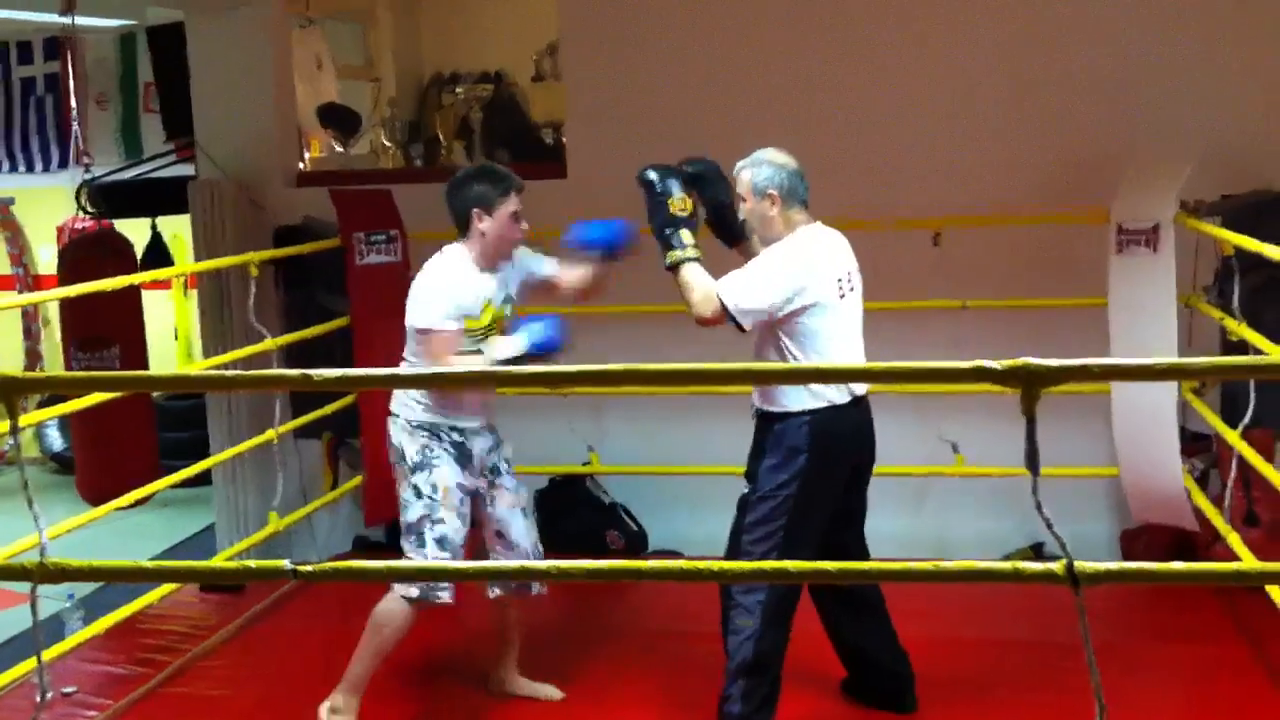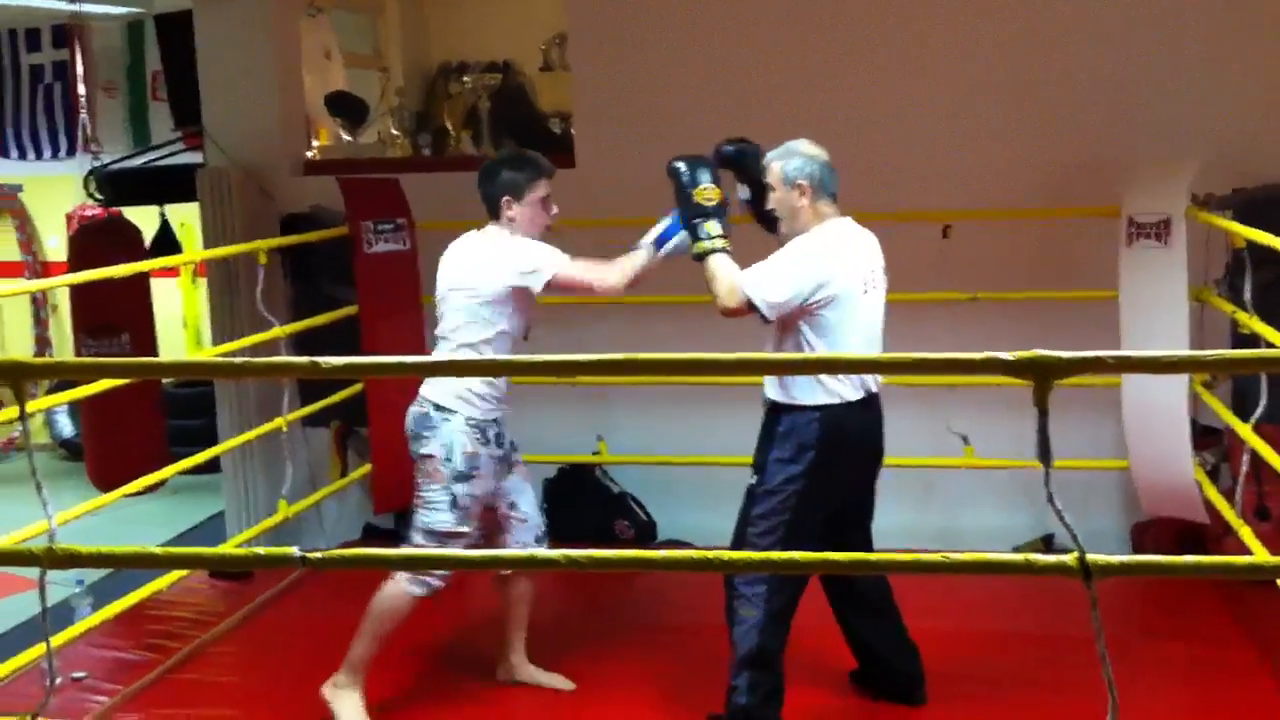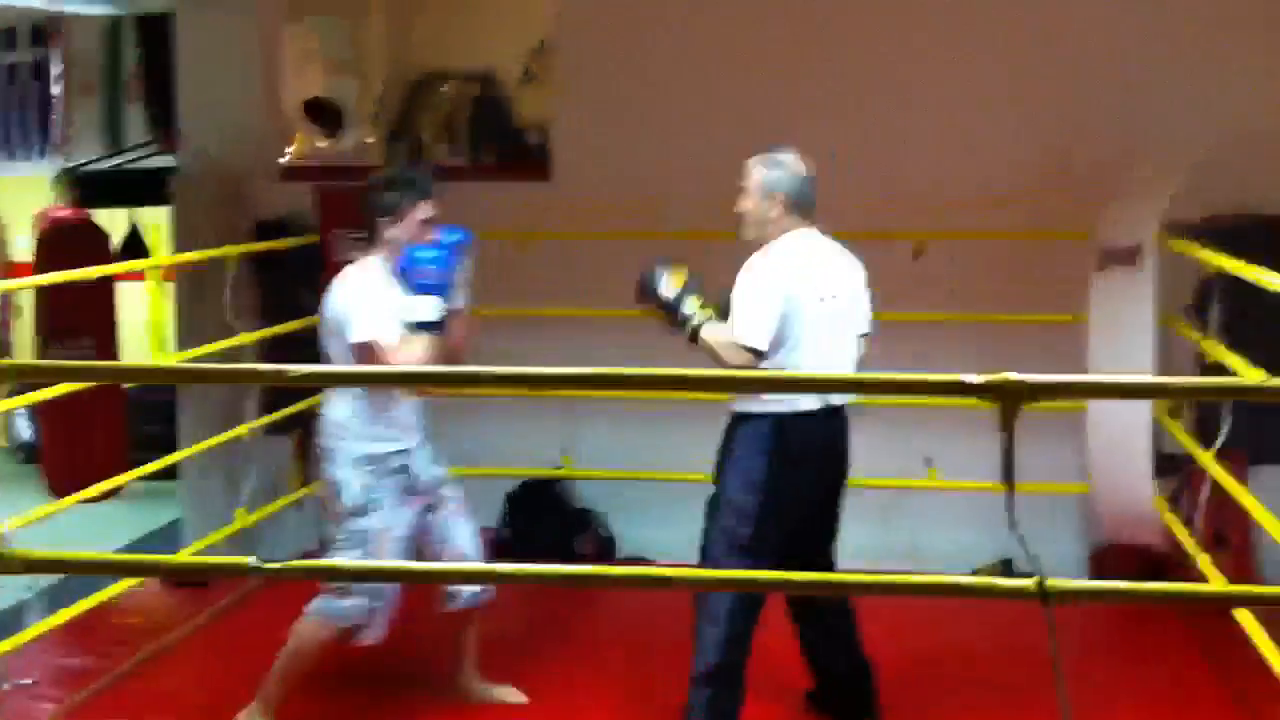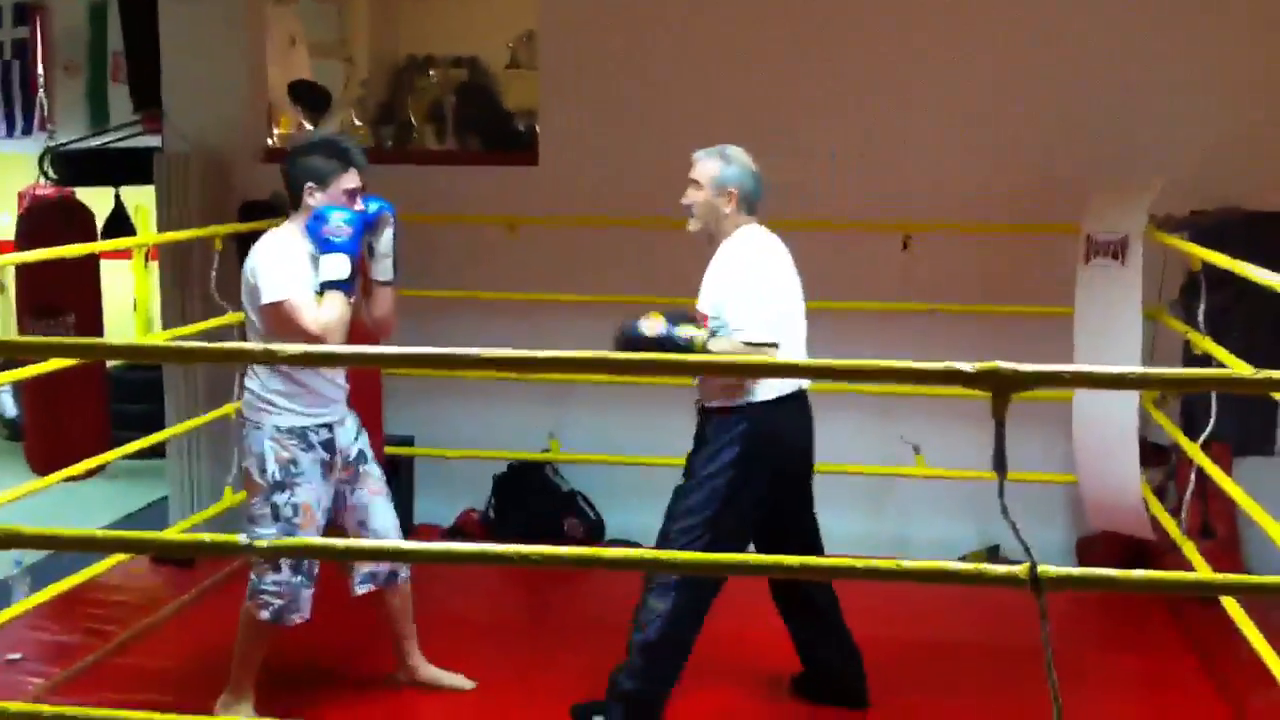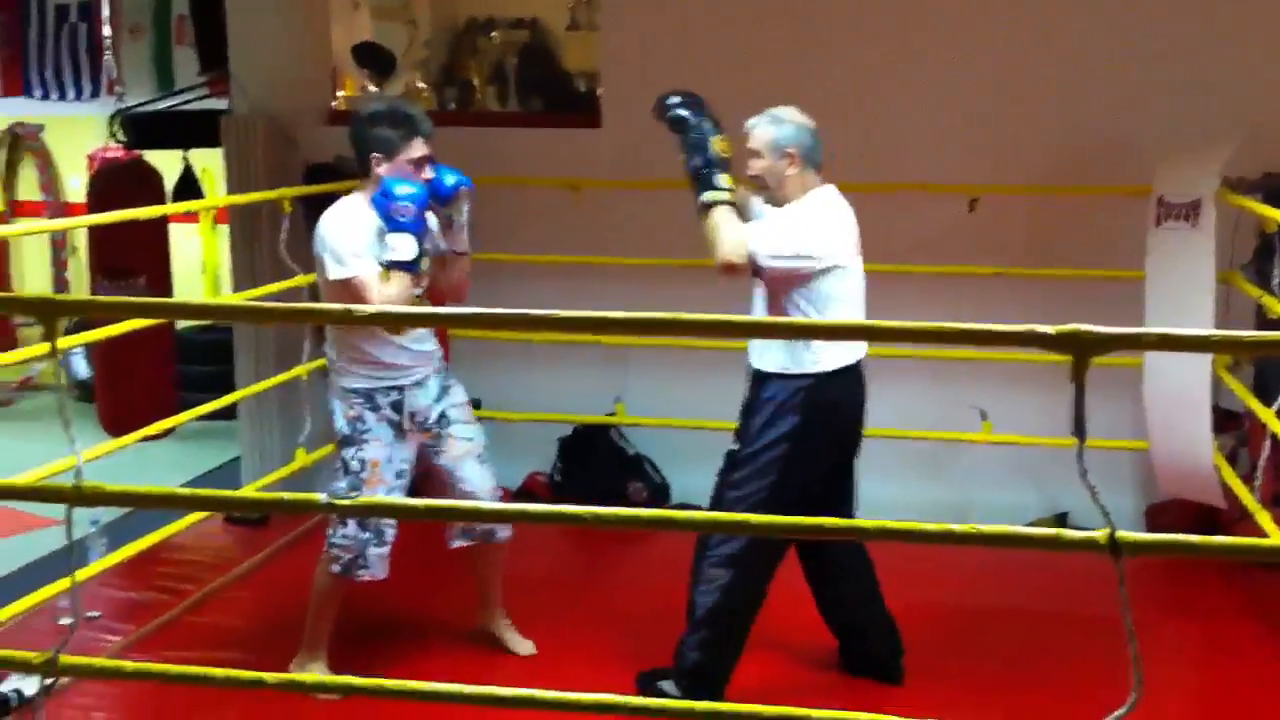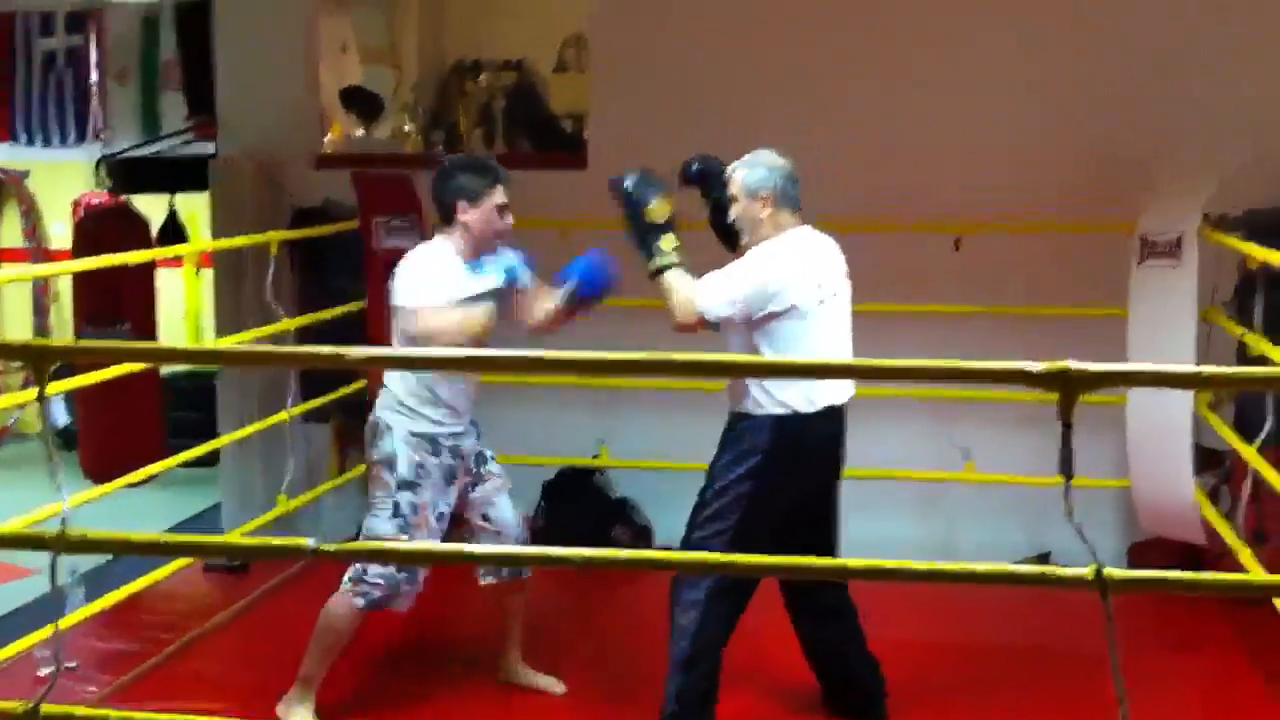
dt=0.4s
person 1, frame 1
left shoulder: (794, 261)
right shoulder: (828, 243)
left elbow: (708, 307)
right elbow: (767, 275)
left wrist: (676, 232)
right wrist: (723, 221)
left hip: (804, 435)
right hip: (846, 424)
left knee: (757, 574)
right knee: (841, 558)
person 1, frame 2
left shoulder: (816, 253)
right shoulder: (856, 240)
left elbow: (733, 298)
right elbow: (793, 277)
left wrist: (705, 222)
right wrist: (756, 190)
left hip: (812, 428)
right hip: (856, 419)
left knee: (760, 567)
right knee: (847, 552)
right ankle: (895, 672)
person 1, frame 3
left shoulder: (771, 265)
right shoulder: (843, 262)
left elbow: (739, 357)
left wrist: (686, 309)
left hip: (772, 435)
right hip: (826, 431)
left knee: (730, 575)
right knee: (811, 567)
person 1, frame 4
left shoulder: (740, 260)
right shoulder: (759, 248)
left elbow: (754, 353)
left wrist: (675, 337)
right wrist: (680, 330)
left hip: (747, 427)
right hip: (784, 420)
left knee: (683, 562)
right knee: (793, 553)
person 1, frame 5
left shoulder: (815, 220)
right shoulder: (813, 210)
left elbow: (731, 252)
right elbow: (749, 215)
left wrist: (708, 171)
right wrist: (716, 174)
left hip: (800, 398)
right hip: (830, 392)
left knee: (735, 534)
right knee: (827, 528)
left ankle: (697, 676)
right ankle: (874, 650)
person 1, frame 6
left shoulder: (776, 263)
right shoulder: (821, 251)
left elbow: (688, 312)
left wrist: (656, 236)
right wrist: (719, 208)
left hip: (773, 438)
right hip: (818, 431)
left knee: (705, 576)
right knee: (813, 570)
person 2, frame 1
left shoulder: (512, 264)
right shoulder: (441, 279)
left elbow: (576, 281)
right elbow: (446, 374)
left wrist: (600, 252)
right wrist: (512, 347)
left hip: (478, 436)
right hip: (427, 434)
left knee: (520, 552)
right knee: (429, 575)
left ankle: (507, 674)
person 2, frame 2
left shoulder: (468, 249)
right shoulder: (516, 254)
right elbow: (609, 282)
left wrist: (524, 308)
right wrist: (663, 237)
left hip: (480, 422)
right hip: (455, 424)
left knee: (526, 533)
right knee: (425, 564)
left ankle: (515, 661)
person 2, frame 3
left shoulder: (401, 279)
right shoulder: (358, 290)
left elbow: (449, 352)
right elbow: (407, 373)
left wrist: (453, 288)
right wrist: (429, 301)
left hip: (406, 452)
right hip: (364, 459)
left knee: (466, 563)
right knee: (354, 600)
person 2, frame 4
left shoulder: (328, 248)
right shoulder: (274, 254)
left elbow: (379, 324)
right elbow: (324, 335)
left wrist: (380, 253)
right wrist: (339, 263)
left hip: (336, 422)
right hip: (285, 432)
left knee: (386, 542)
right knee: (282, 576)
left ankle: (414, 662)
person 2, frame 5
left shoulder: (415, 208)
right shoulder: (341, 225)
left elbow: (453, 289)
right elbow: (387, 312)
left wrist: (456, 221)
right wrist: (403, 239)
left hip: (430, 381)
right hip: (368, 396)
left knee: (481, 499)
right knee: (358, 534)
left ankle: (494, 617)
right ankle: (311, 655)
person 2, frame 6
left shoulder: (490, 260)
right shoulder: (425, 271)
left elbow: (537, 317)
right elbow: (446, 337)
left wrist: (573, 293)
right wrist: (493, 287)
left hip: (460, 434)
right hip: (410, 439)
left knee: (510, 539)
right knee: (379, 574)
left ankle: (511, 661)
